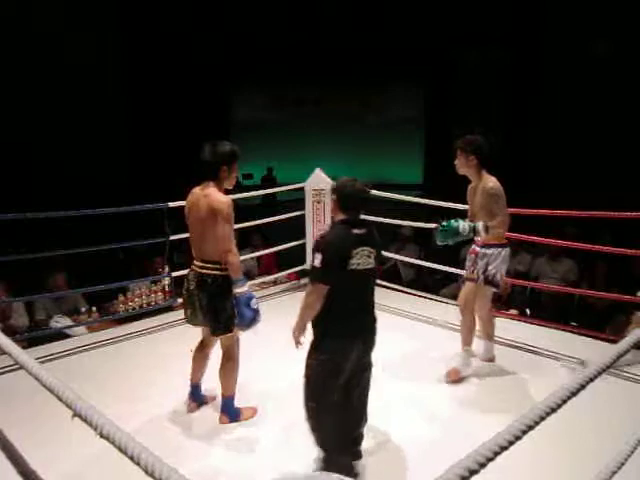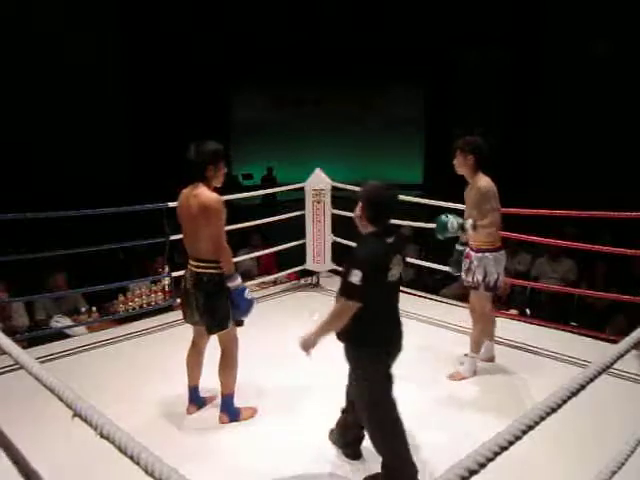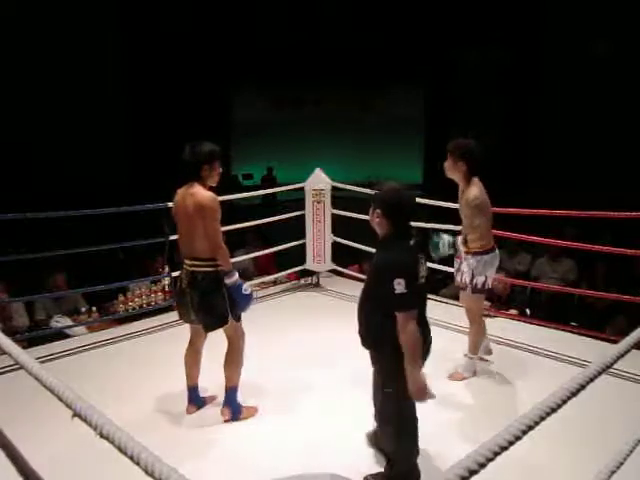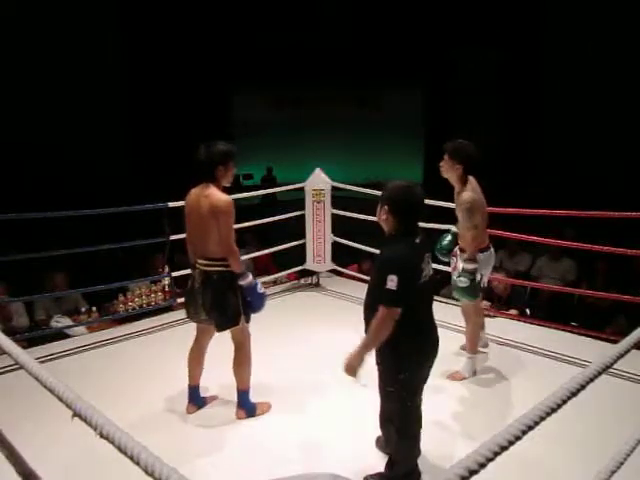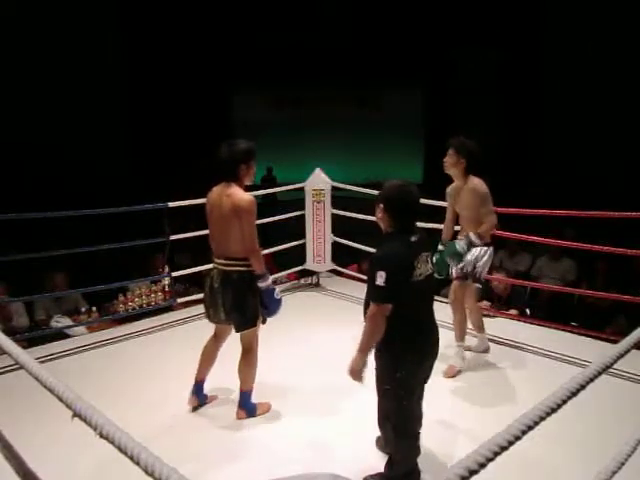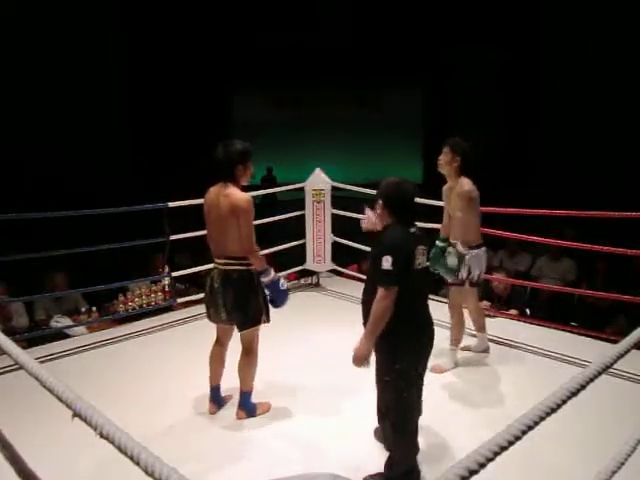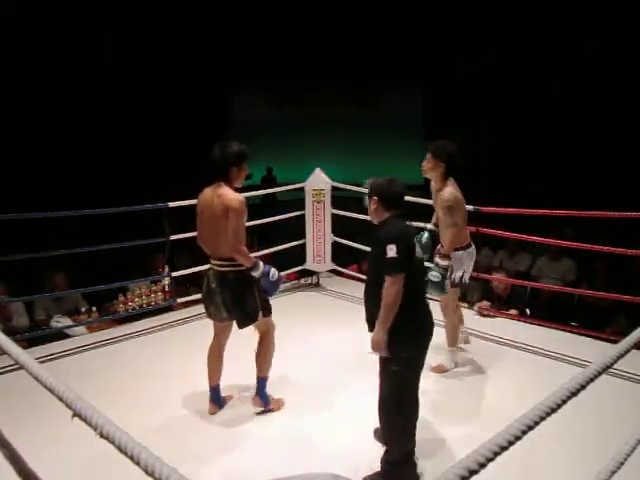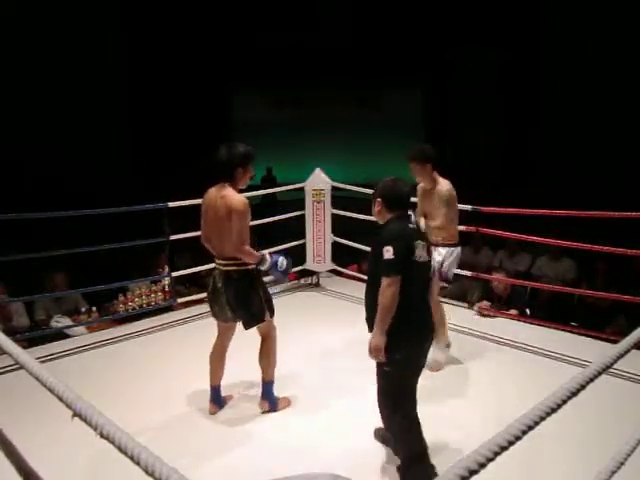
dt=0.4s
person 1, frame 1
left shoulder: (330, 241)
right shoulder: (371, 237)
left elbow: (318, 292)
left wrist: (300, 324)
left hip: (334, 335)
right hip: (365, 329)
left knee: (320, 397)
right knee: (354, 391)
right ankle: (350, 443)
person 1, frame 2
left shoulder: (366, 253)
right shoulder: (394, 243)
left elbow: (347, 307)
left wrist: (315, 336)
left hip: (369, 344)
right hip: (385, 336)
left knee: (376, 406)
right knee: (358, 389)
right ankle: (348, 437)
person 1, frame 3
left shoulder: (394, 259)
right shoulder: (404, 244)
left elbow: (407, 320)
left wrist: (414, 369)
left hip: (395, 350)
right hip: (392, 346)
left knee: (395, 408)
right knee: (387, 400)
right ankle: (386, 440)
person 1, frame 4
left shoulder: (395, 256)
right shoulder: (417, 243)
left elbow: (388, 315)
left wrist: (359, 353)
left hip: (401, 350)
right hip: (422, 341)
left knee: (398, 409)
right knee: (407, 403)
right ankle: (396, 442)
person 1, frame 5
left shoulder: (388, 254)
right shoulder: (421, 243)
left elbow: (379, 312)
left wrist: (361, 355)
left hip: (401, 348)
right hip: (425, 340)
left knee: (396, 409)
right knee: (408, 403)
right ankle: (398, 443)
person 1, frame 6
left shoulder: (391, 242)
right shoulder: (413, 235)
left elbow: (386, 296)
left wrist: (366, 339)
right wrist: (378, 226)
left hip: (398, 338)
right hip: (418, 332)
left knee: (395, 401)
right knee: (406, 395)
right ankle: (392, 434)
person 1, frame 7
left shoulder: (390, 233)
right shoulder: (401, 229)
left elbow: (394, 283)
left wrist: (380, 328)
left hip: (402, 330)
right hip: (415, 326)
left knee: (394, 397)
right knee: (404, 391)
right ankle: (394, 432)
person 1, frame 8
left shoulder: (390, 235)
right shoulder: (415, 233)
left elbow: (390, 286)
left wrist: (378, 332)
left hip: (400, 332)
right hip: (421, 327)
left knee: (395, 399)
right knee: (402, 391)
right ankle: (395, 435)
person 2, frame 1
left shoulder: (193, 195)
right shoulder: (221, 202)
right elbow: (229, 251)
right wrist: (242, 290)
left hip: (196, 276)
right hip: (216, 280)
left knee: (208, 339)
right knee: (230, 346)
left ankle: (194, 396)
right ankle: (228, 411)
person 2, frame 2
left shoulder: (184, 196)
right shoulder: (212, 200)
right elbow: (221, 248)
right wrist: (235, 281)
left hip: (193, 275)
right hip: (213, 278)
left knee: (199, 340)
right knee: (229, 344)
left ankle: (194, 399)
right ankle: (228, 409)
person 2, frame 3
left shoulder: (180, 195)
right shoulder: (207, 199)
right elbow: (217, 246)
right wrist: (233, 278)
left hip: (189, 274)
right hip: (208, 277)
left knee: (197, 338)
right knee: (236, 337)
left ankle: (194, 399)
right ankle: (230, 405)
person 2, frame 4
left shoulder: (191, 196)
right shoulder: (222, 201)
left elbow: (189, 240)
right elbow: (230, 249)
right wrist: (247, 279)
left hip: (200, 275)
right hip: (221, 277)
left knee: (201, 338)
right knee: (242, 341)
left ankle: (194, 399)
right ankle: (244, 405)
person 2, frame 5
left shoulder: (213, 195)
right shoulder: (245, 201)
right elbow: (252, 249)
right wrist: (265, 281)
left hip: (218, 274)
right hip: (240, 277)
left knee: (218, 335)
right knee: (249, 344)
left ankle: (197, 393)
right ankle: (245, 406)
person 2, frame 6
left shoulder: (211, 195)
right shoulder: (242, 200)
right elbow: (249, 247)
right wrist: (268, 274)
left hip: (218, 274)
right hip: (240, 277)
left knee: (221, 339)
right knee: (249, 343)
left ankle: (215, 398)
right ankle: (245, 405)
person 2, frame 7
left shoulder: (204, 196)
right shoulder: (235, 200)
left elbow: (202, 240)
right elbow: (236, 247)
right wrist: (258, 268)
left hip: (215, 275)
right hip: (236, 277)
left knee: (220, 337)
right knee: (267, 330)
left ankle: (215, 399)
right ankle: (262, 396)
person 2, frame 8
left shoulder: (209, 196)
right shoulder: (238, 202)
left elbow: (206, 240)
right elbow: (239, 248)
right wrist: (264, 260)
left hip: (219, 275)
right hip: (241, 277)
left knee: (223, 338)
right knee: (268, 332)
left ankle: (215, 398)
right ankle: (268, 398)
person 3, frame 1
left shoulder: (490, 187)
right shoulder: (472, 188)
left elbow: (503, 223)
left wrist: (471, 230)
right wrist: (453, 230)
left hip: (494, 251)
right hip: (482, 250)
left knee: (465, 302)
right knee: (482, 304)
left ankle: (463, 362)
right ankle: (487, 351)
person 3, frame 2
left shoulder: (484, 187)
right shoulder: (471, 187)
left elbow: (494, 223)
left wrist: (460, 226)
right wrist: (461, 247)
left hip: (488, 255)
right hip: (476, 252)
left knee: (477, 309)
right knee: (485, 305)
left ankle: (471, 364)
right ankle: (487, 351)
person 3, frame 3
left shoulder: (473, 196)
right shoulder: (468, 185)
left elbow: (478, 237)
left wrist: (453, 243)
left hip: (480, 257)
right hip: (473, 254)
left knee: (473, 309)
right knee: (468, 302)
left ankle: (470, 364)
right ankle: (483, 344)
person 3, frame 4
left shoulder: (468, 197)
right shoulder: (464, 184)
left elbow: (471, 239)
left wrist: (468, 271)
right wrist: (452, 235)
left hip: (477, 255)
right hip: (467, 251)
left knee: (468, 307)
right knee: (472, 300)
left ankle: (470, 365)
right ankle: (480, 339)
person 3, frame 5
left shoulder: (478, 189)
right shoulder: (451, 190)
left elbow: (491, 224)
left wrist: (467, 242)
right wrist: (443, 249)
left hip: (478, 249)
right hip: (462, 248)
left knee: (456, 298)
right knee: (469, 299)
left ankle: (459, 357)
right ankle: (482, 343)
person 3, frame 6
left shoulder: (466, 190)
right shoulder: (447, 189)
left elbow: (472, 228)
left wrist: (458, 254)
right wrist: (440, 246)
left hip: (470, 252)
right hip: (456, 249)
left knee: (455, 303)
right knee: (470, 299)
left ankle: (452, 357)
right ankle: (482, 342)
person 3, frame 7
left shoulder: (448, 196)
right shoulder: (435, 185)
left elbow: (452, 235)
left wrist: (441, 265)
left hip: (459, 253)
right hip: (449, 249)
left knee: (447, 303)
right knee: (449, 299)
left ankle: (451, 358)
right ankle: (460, 334)
person 3, frame 8
left shoulder: (444, 190)
right shoulder: (422, 188)
left elbow: (443, 226)
left wrist: (419, 223)
left hip: (447, 249)
right hip: (433, 247)
left knee: (428, 295)
right knee: (431, 295)
left ankle: (440, 351)
right ankle: (442, 338)
